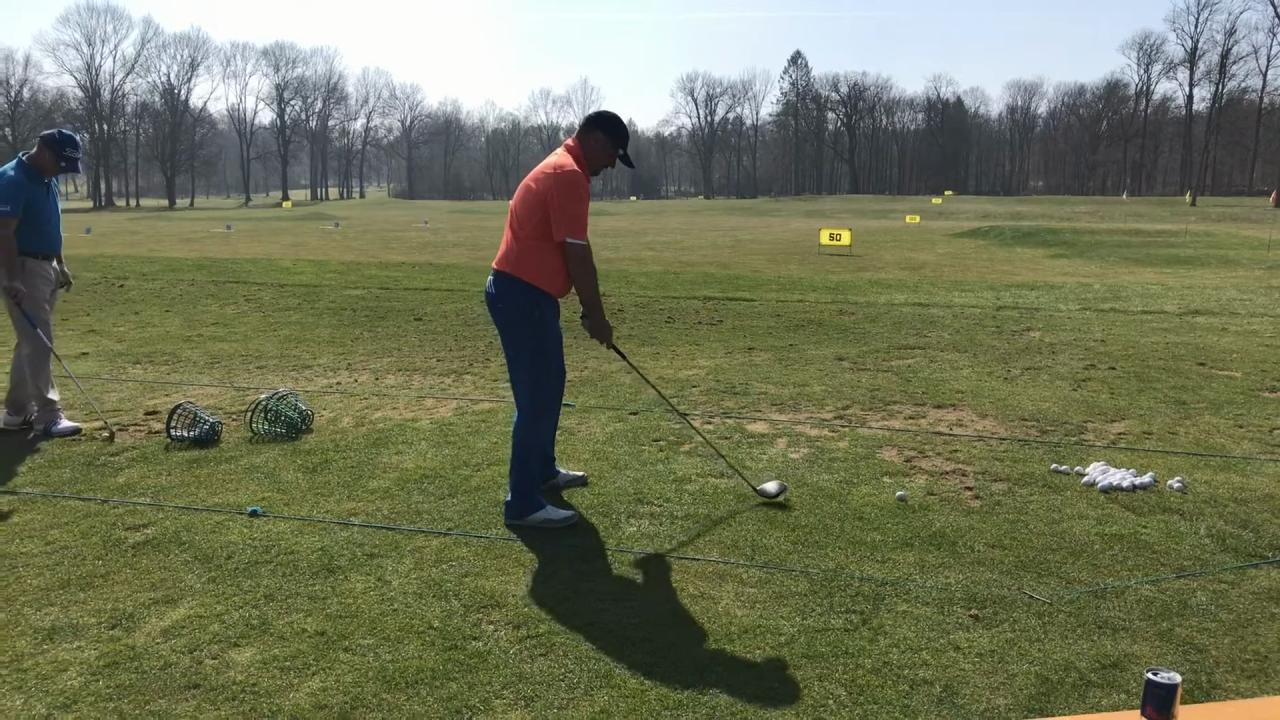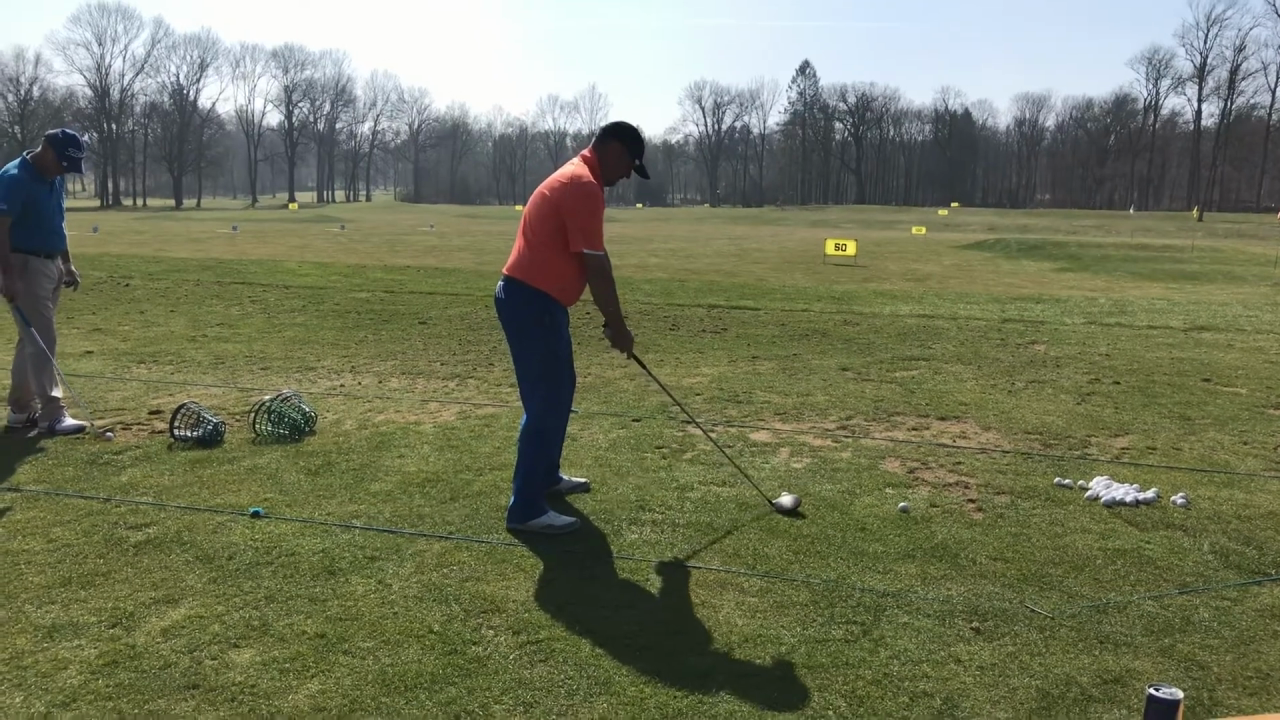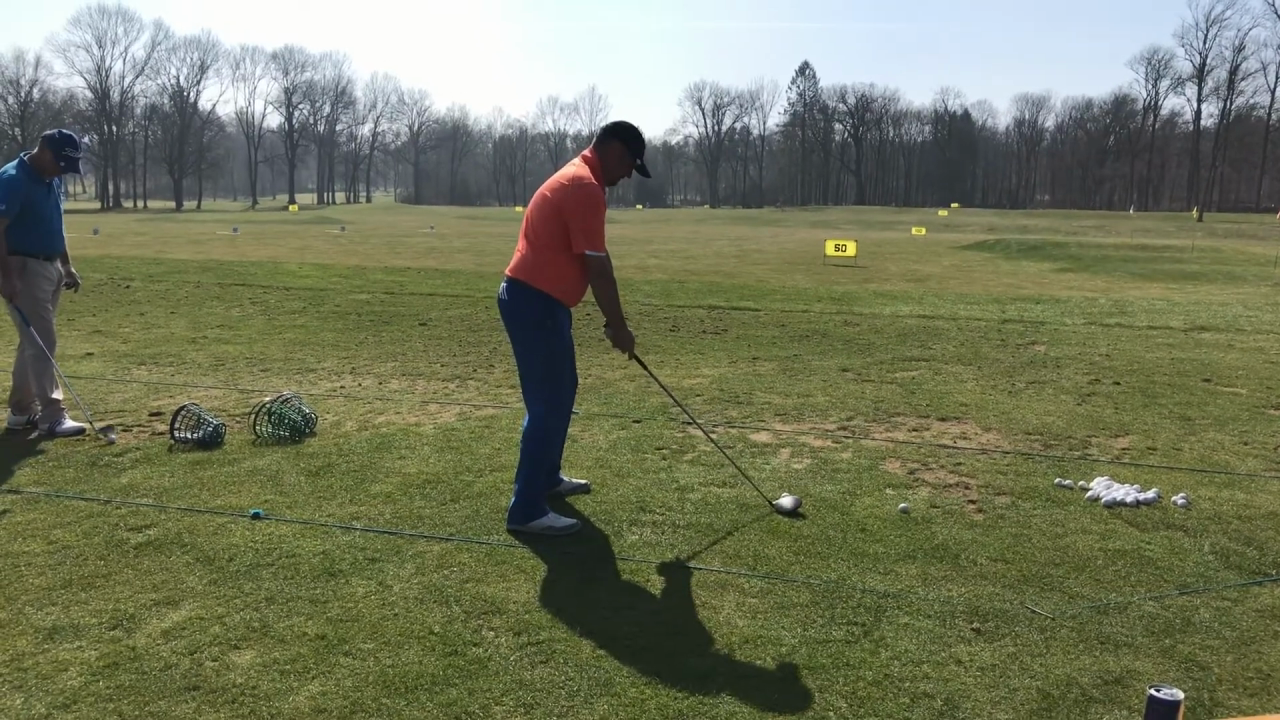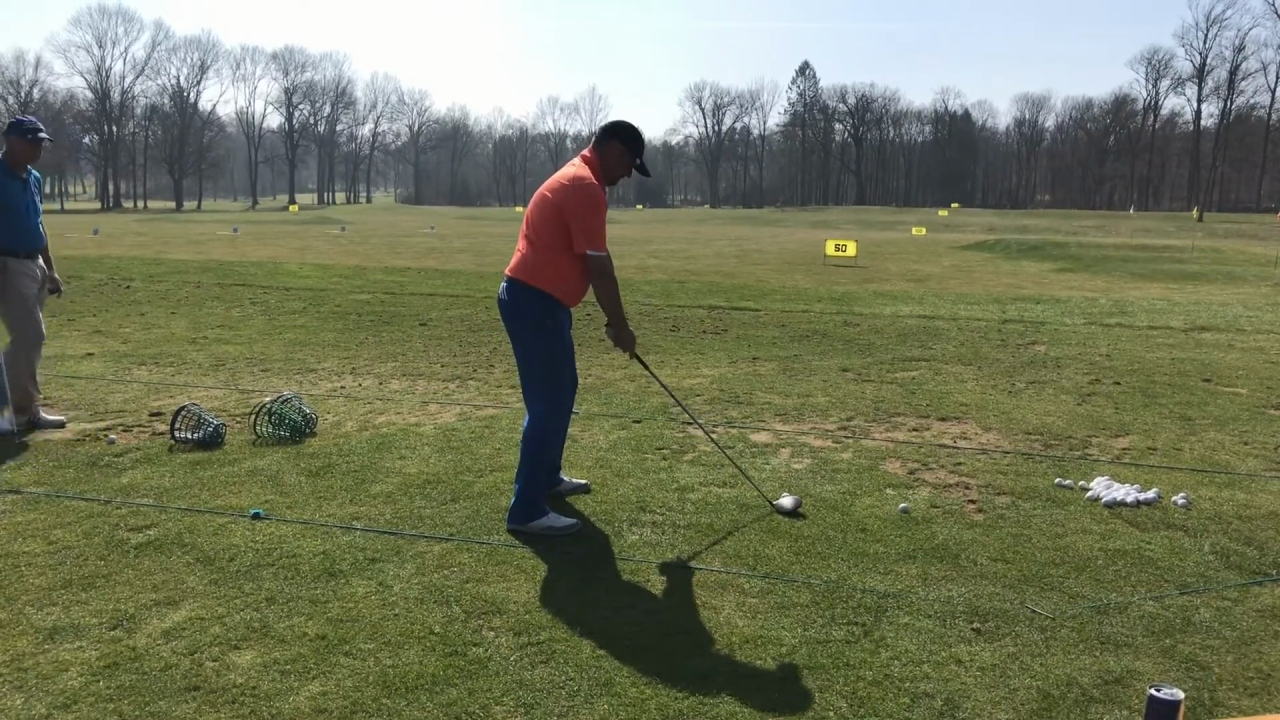
dt=1s
person 1, frame 1
left shoulder: (559, 168)
right shoulder: (569, 176)
left elbow: (564, 252)
right elbow: (578, 257)
left wrist: (589, 310)
right wrist: (597, 316)
left hip: (524, 292)
right hip: (523, 296)
left knee: (548, 386)
right knee: (536, 396)
left ankle: (542, 470)
right ankle: (522, 502)
person 1, frame 2
left shoulder: (575, 178)
right shoulder: (584, 186)
left elbow: (588, 262)
right elbow: (597, 266)
left wrist: (611, 320)
right wrist: (618, 326)
left hip: (535, 298)
right hip: (531, 301)
left knee: (558, 391)
right knee: (546, 401)
left ankle: (545, 475)
right ankle: (525, 507)
person 1, frame 3
left shoulder: (576, 178)
right shoulder: (585, 187)
left elbow: (588, 263)
right elbow: (597, 267)
left wrist: (612, 321)
right wrist: (619, 326)
left hip: (536, 298)
right hip: (534, 302)
left knee: (560, 392)
right knee: (548, 403)
left ankle: (546, 476)
right ankle: (526, 508)
person 1, frame 4
left shoulder: (575, 177)
right shoulder: (586, 187)
left elbow: (587, 263)
right elbow: (599, 268)
left wrist: (613, 321)
right wrist: (620, 326)
left hip: (536, 298)
right hip: (534, 302)
left knee: (560, 392)
right knee: (548, 403)
left ankle: (546, 476)
right ankle: (526, 508)
person 2, frame 1
left shoulder: (47, 179)
left wrist: (60, 264)
left hip: (45, 266)
left knee: (31, 341)
right knee: (38, 341)
right ankle: (47, 415)
person 2, frame 2
left shoulder: (54, 179)
left wrist: (67, 263)
left hip: (50, 264)
left knee: (32, 339)
right knee: (41, 340)
right ankle: (51, 413)
person 2, frame 3
left shoulder: (53, 181)
left wrist: (67, 265)
left hip: (50, 267)
left knee: (34, 341)
right knee: (41, 341)
right ankle: (51, 415)
person 2, frame 4
left shoulder: (34, 178)
left wrist: (50, 269)
left hip: (34, 266)
left knee: (32, 342)
right knee: (27, 337)
left ankle: (26, 410)
